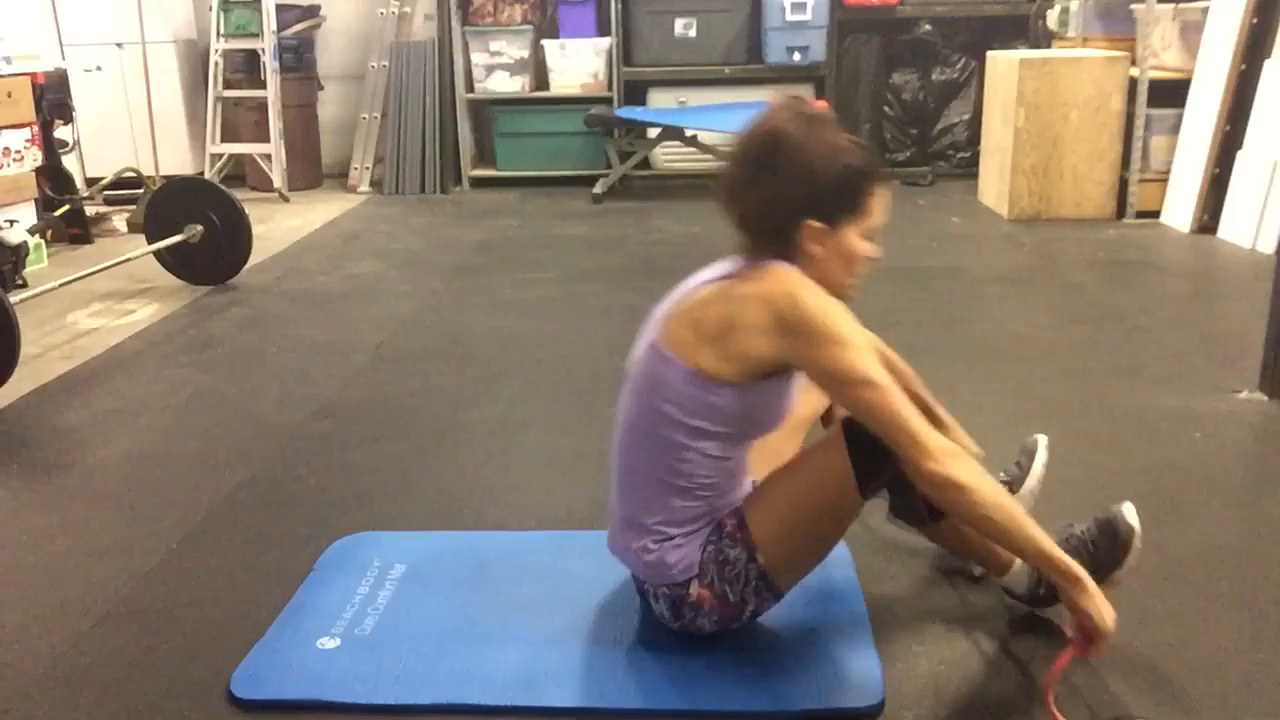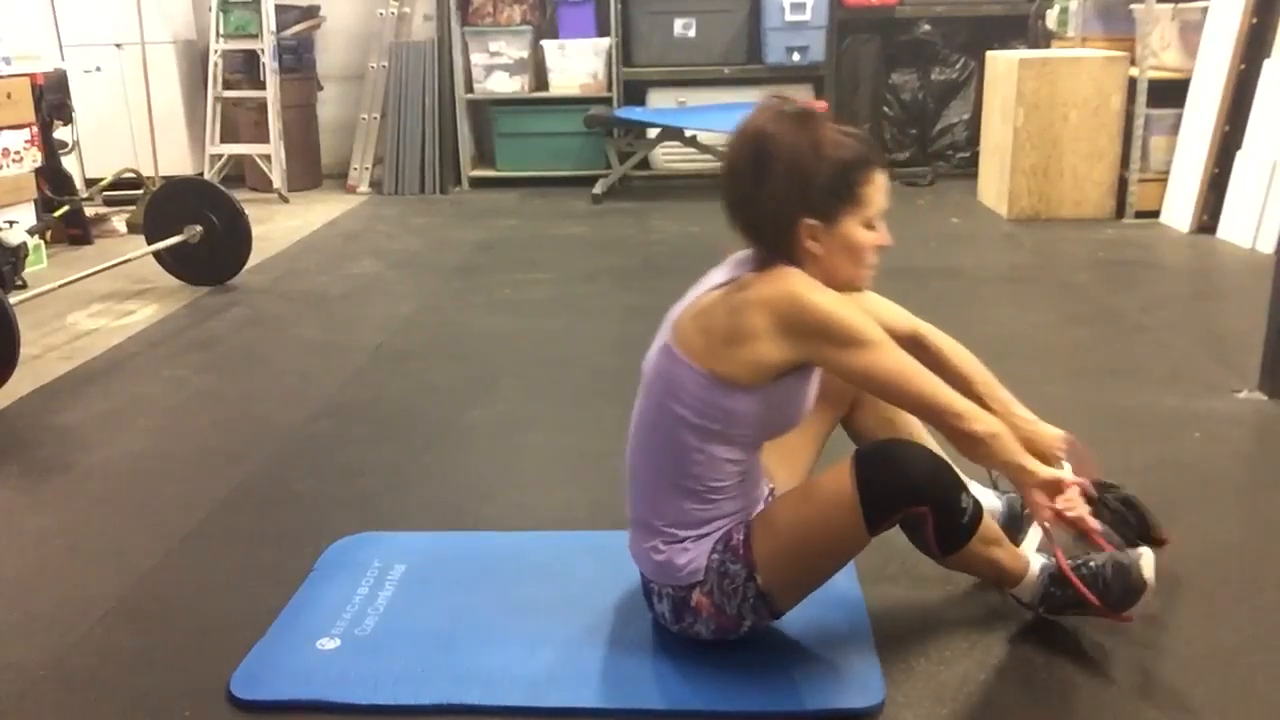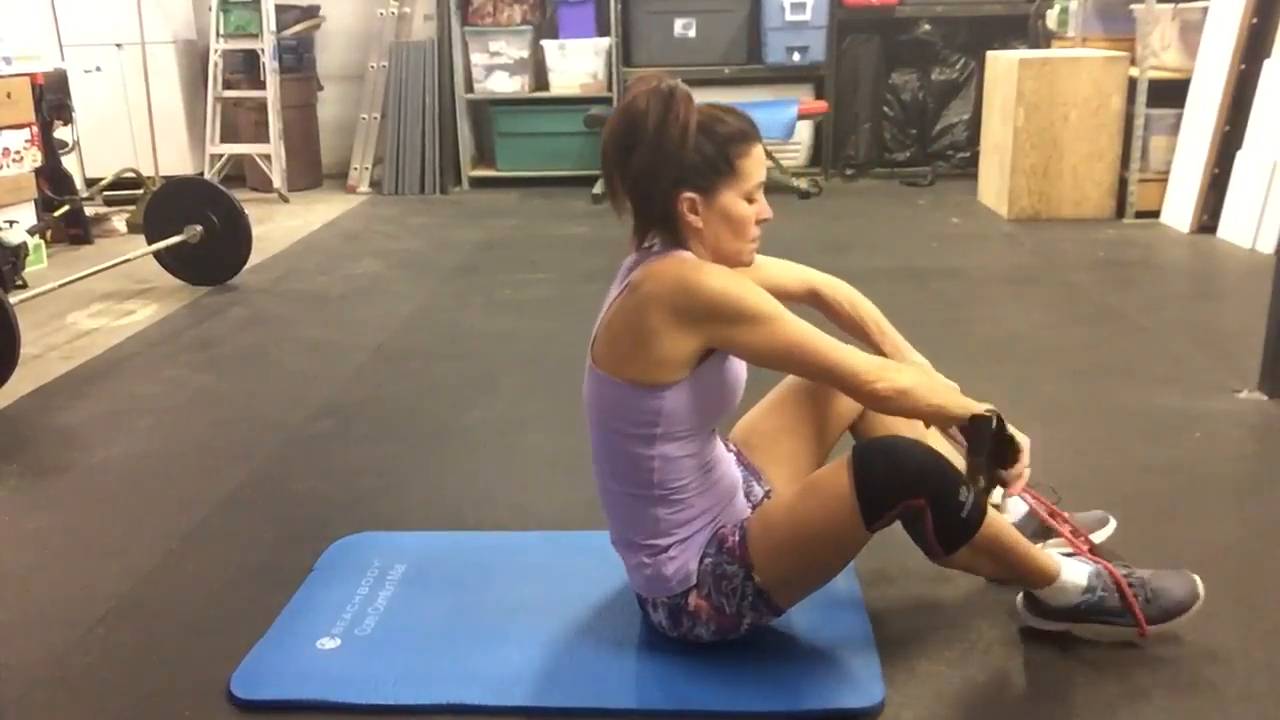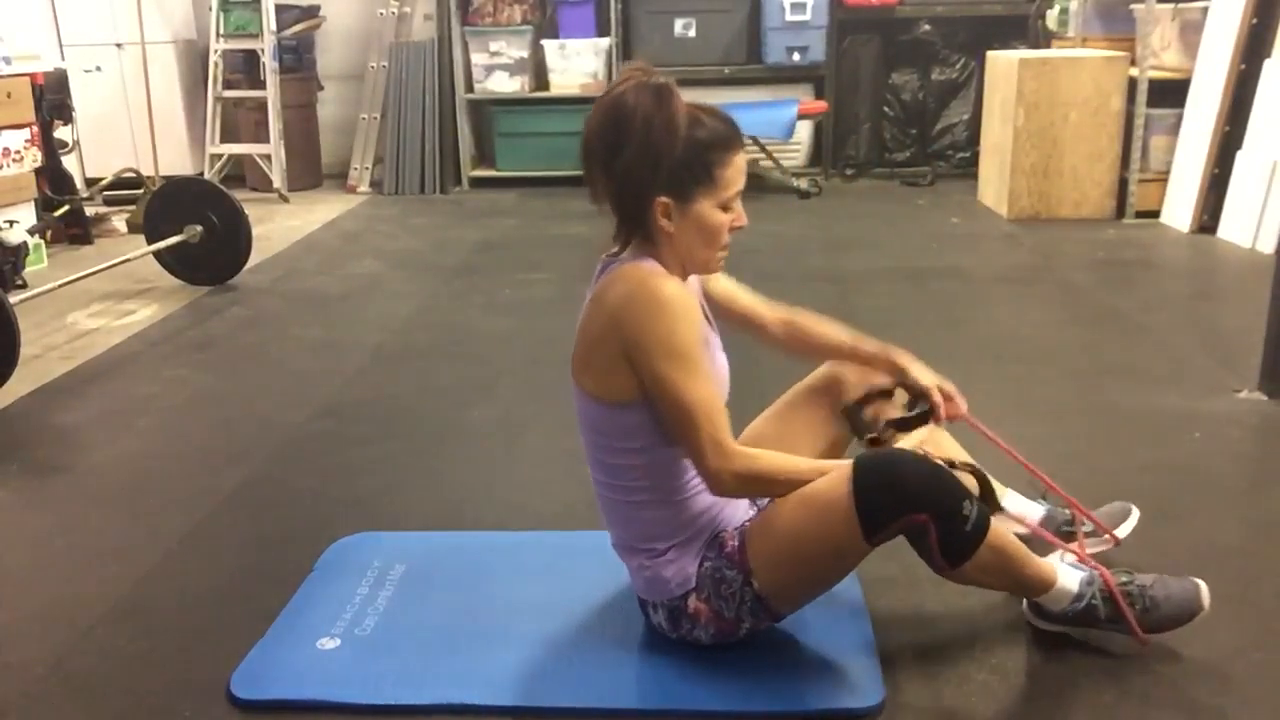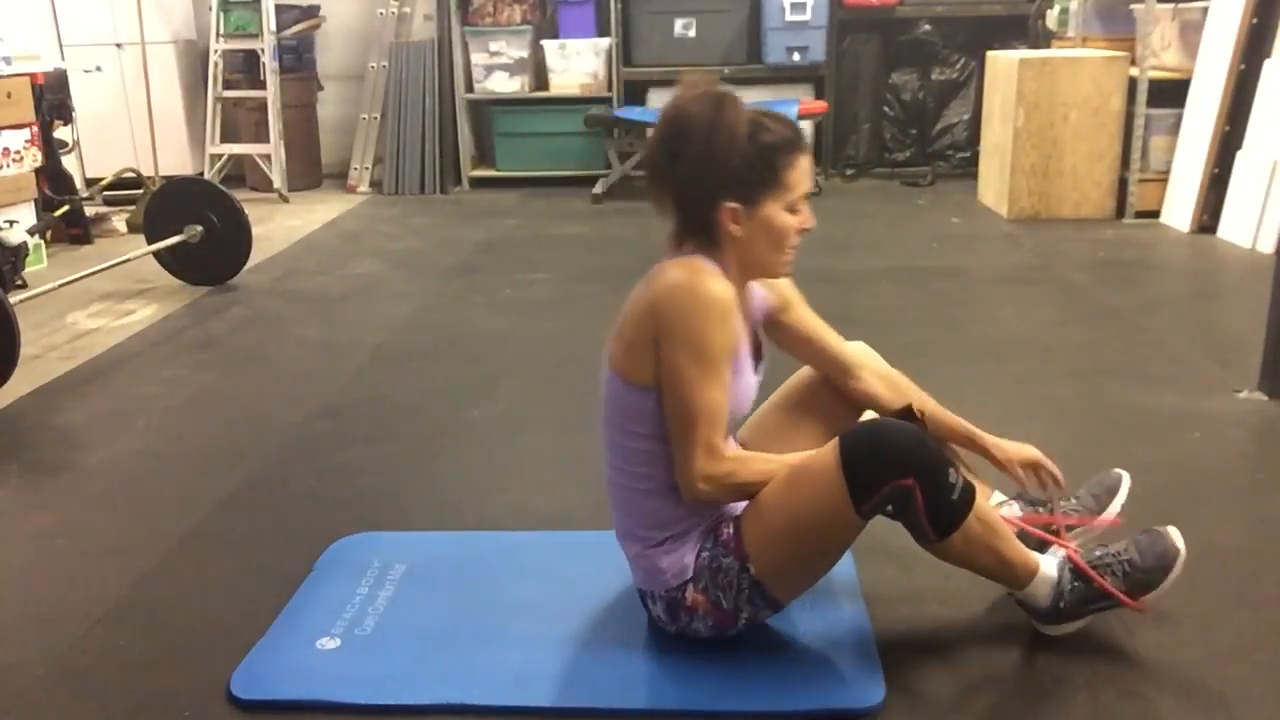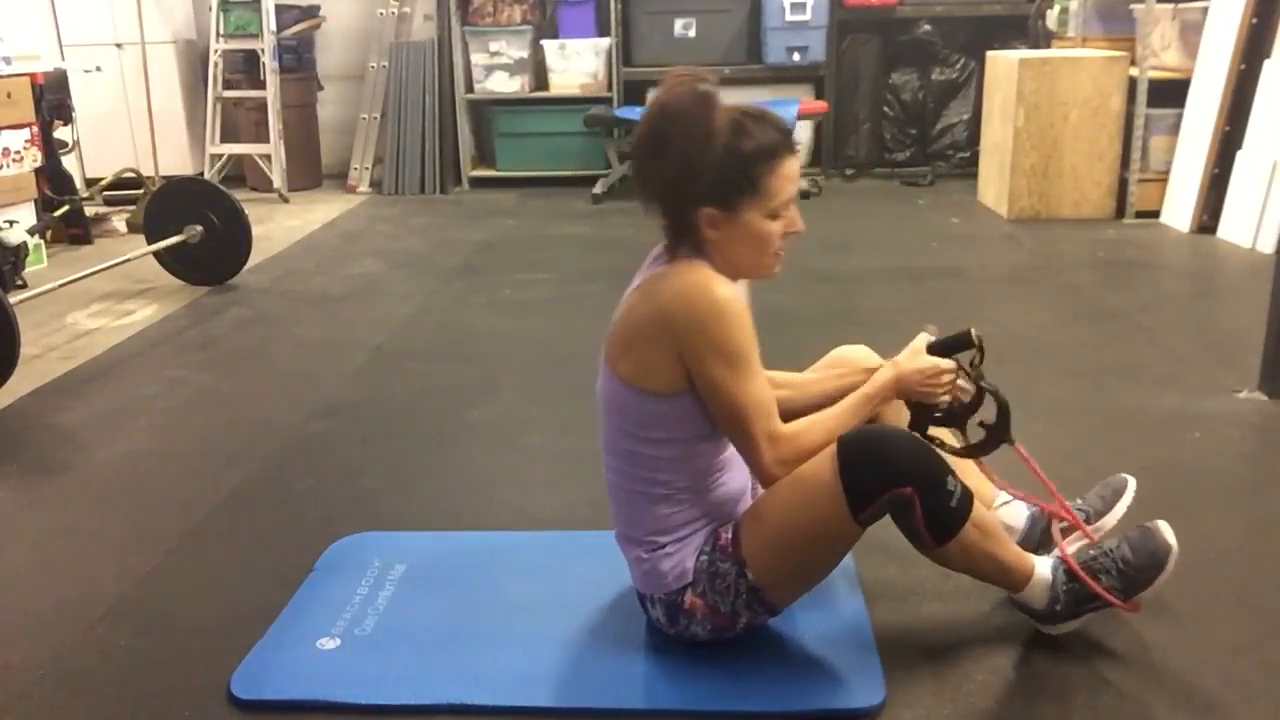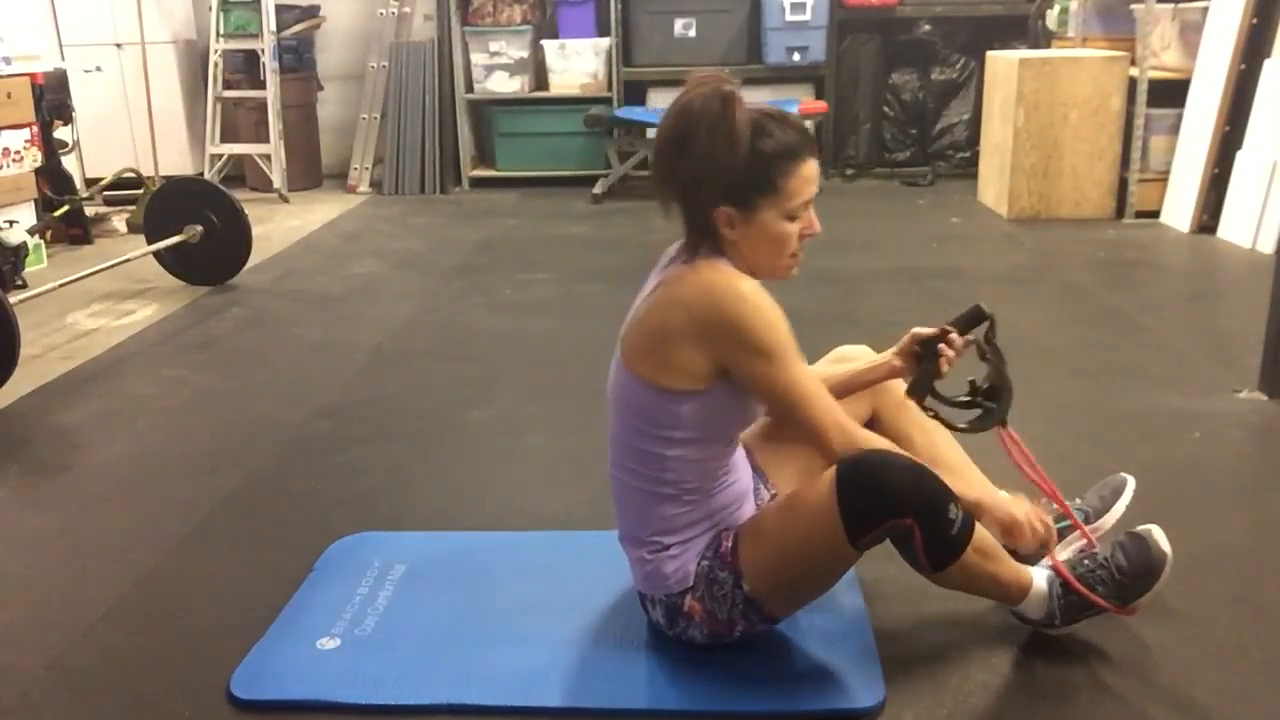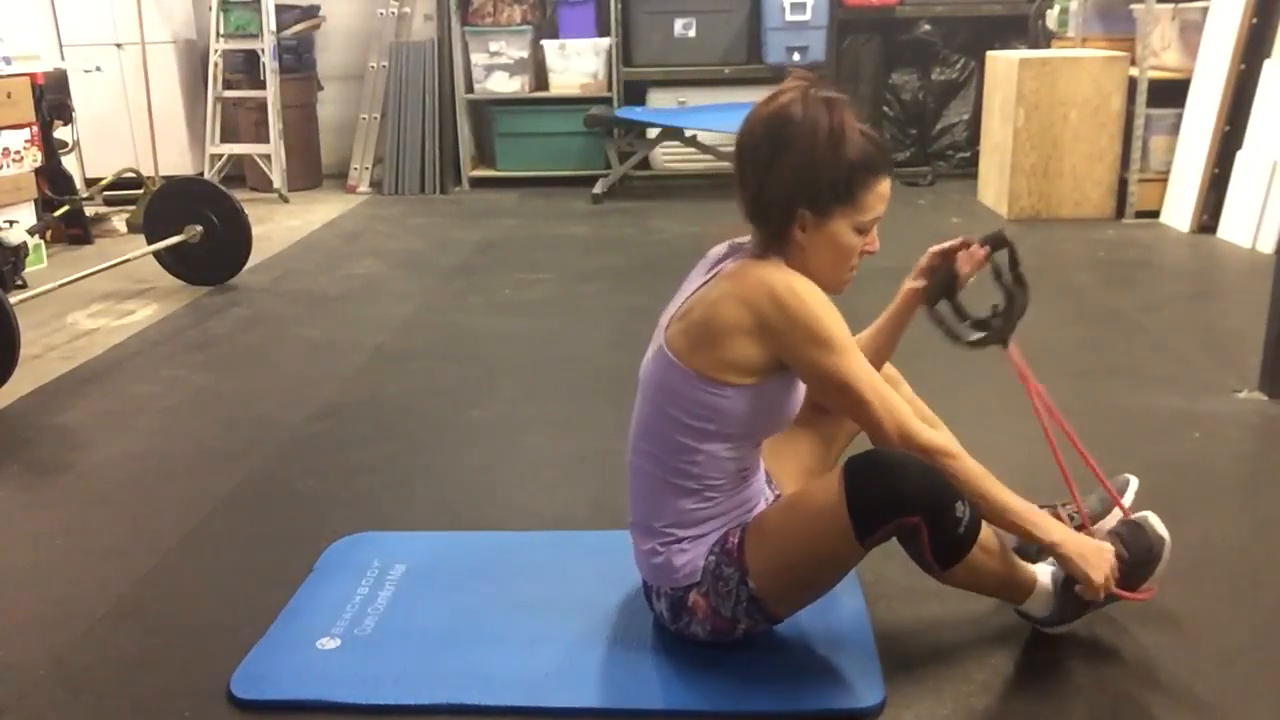
dt=0.7s
person 1, frame 1
left shoulder: (757, 277)
right shoulder: (783, 300)
left elbow: (875, 355)
right elbow: (933, 463)
left wrist: (948, 430)
right wrist: (1068, 573)
left hip: (681, 536)
right hip: (694, 585)
left knee: (824, 381)
right knee: (883, 445)
left ankle: (963, 507)
right ankle: (1027, 577)
person 1, frame 2
left shoulder: (776, 274)
right shoulder: (791, 303)
left elbow: (919, 335)
right elbow: (964, 424)
left wrist: (1024, 425)
right wrist: (1033, 472)
left hip: (709, 532)
right hip: (702, 585)
left knee: (850, 375)
right knee: (903, 472)
left ankle: (984, 513)
right ankle: (1037, 584)
person 1, frame 3
left shoulder: (675, 259)
right shoulder: (688, 288)
left elbow: (822, 289)
right elbow: (874, 383)
left wrist: (916, 370)
right wrist: (984, 416)
left hip: (713, 508)
right hip: (696, 585)
left knee: (845, 380)
right knee: (901, 470)
left ankle: (1006, 520)
right ankle: (1065, 590)
person 1, frame 4
left shoulder: (655, 264)
right shoulder: (650, 295)
left elbow: (778, 322)
right elbow: (725, 466)
left wrist: (897, 362)
right wrist: (875, 468)
left hip: (711, 527)
right hip: (697, 588)
left knee: (853, 382)
right knee: (904, 484)
left ankle: (1028, 524)
right ankle: (1067, 596)
person 1, frame 5
left shoulder: (743, 278)
right shoulder: (697, 294)
left elbow: (864, 379)
right elbow: (703, 473)
left wrist: (987, 445)
right wrist: (833, 462)
left hip: (710, 530)
right hip: (695, 582)
left knee: (856, 362)
right knee: (889, 453)
left ankle: (1010, 521)
right ankle: (1050, 589)
person 1, frame 6
left shoulder: (688, 268)
right shoulder: (702, 298)
left elbow: (754, 393)
right elbow: (772, 457)
left wrist: (880, 376)
right wrist: (889, 382)
left hip: (704, 526)
right hip: (694, 584)
left knee: (854, 364)
right knee: (886, 459)
left ankle: (1018, 525)
right ankle: (1046, 590)
person 1, frame 7
left shoulder: (700, 266)
right shoulder: (724, 297)
left elbow: (798, 396)
right elbow: (841, 445)
left wrist: (890, 364)
right wrist: (985, 501)
left hip: (713, 517)
right hip: (696, 586)
left knee: (854, 366)
right knee: (887, 483)
left ankle: (1019, 534)
right ankle: (1040, 597)
person 1, frame 8
left shoulder: (742, 263)
right shoulder: (778, 294)
left elbow: (843, 381)
right elbow: (910, 441)
left wrist: (914, 292)
right wrist: (1054, 536)
left hip: (719, 525)
right hip: (702, 583)
left knee: (864, 384)
right knee: (896, 480)
left ankle: (1025, 533)
right ankle: (1041, 593)
